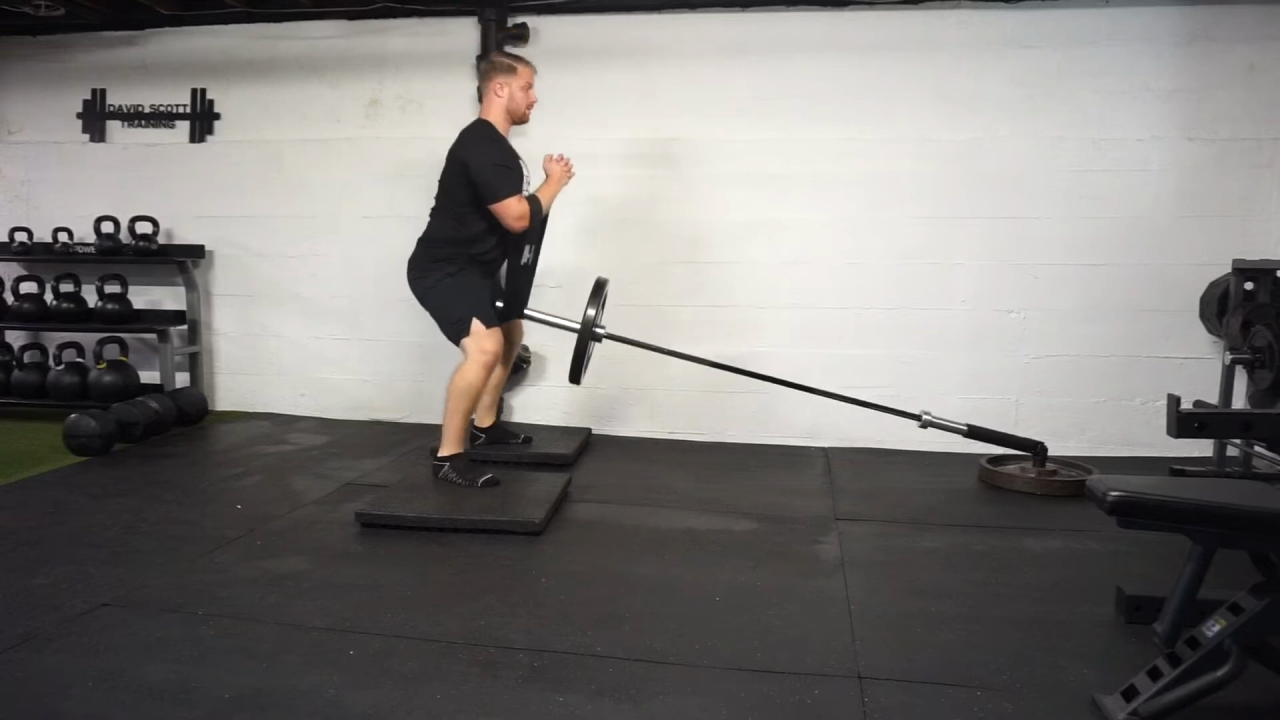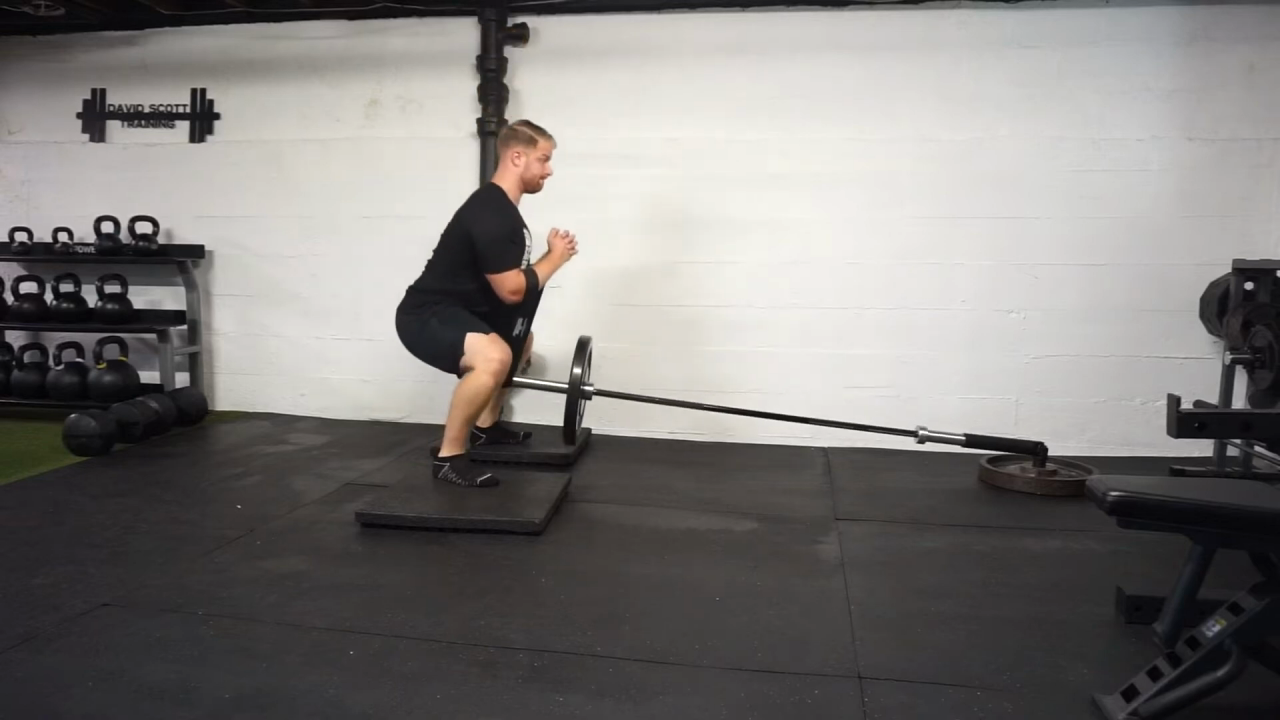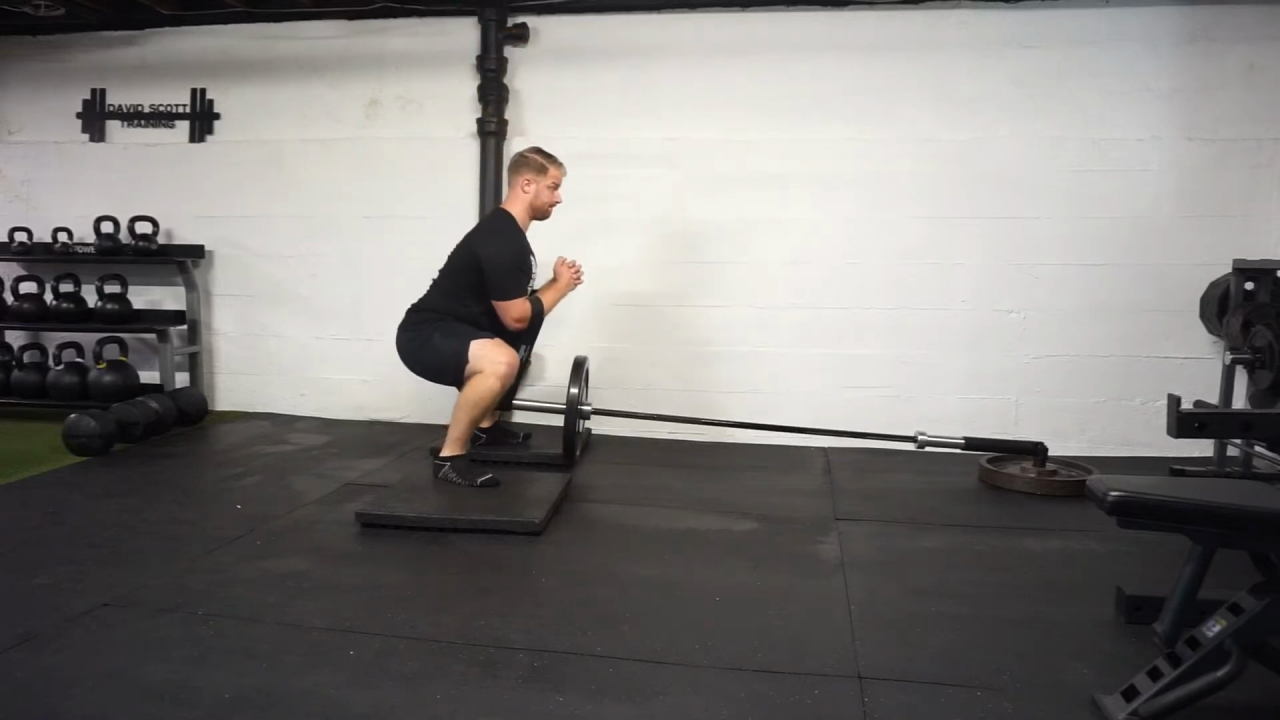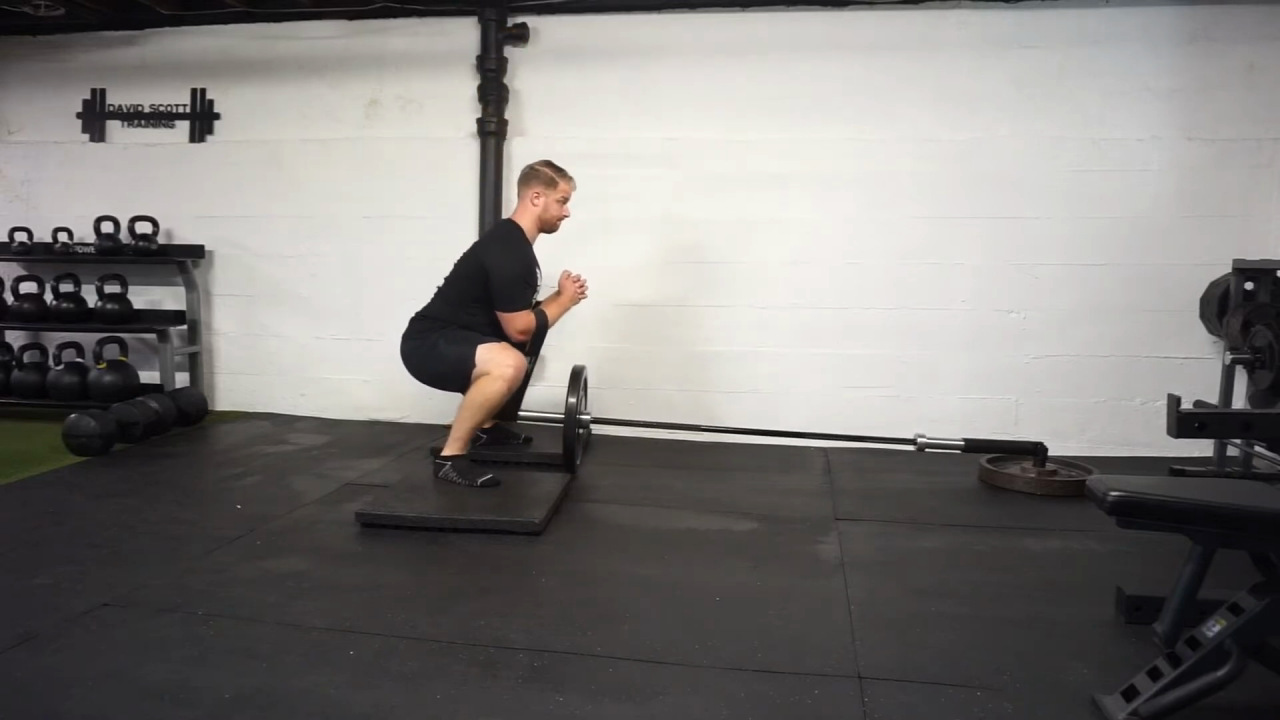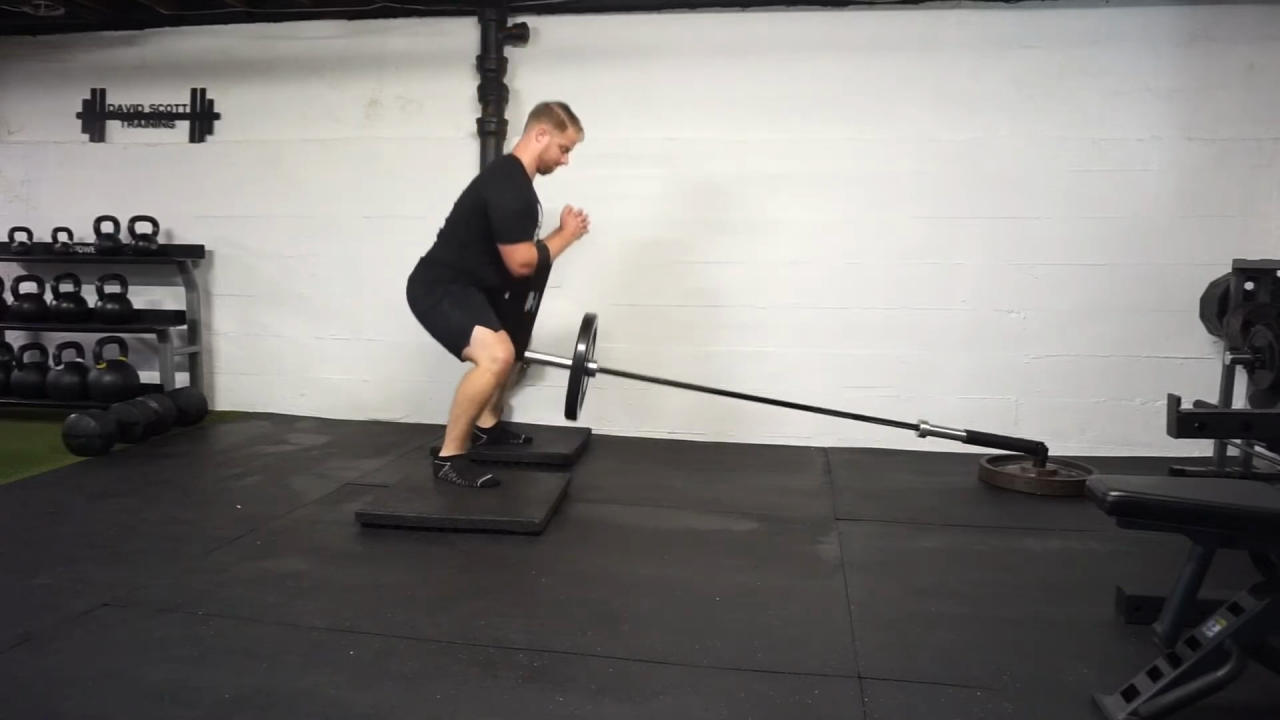
dt=0.7s
person 1, frame 1
left shoulder: (493, 142)
right shoulder: (481, 146)
left elbow: (513, 213)
right elbow: (517, 218)
right wrist: (555, 180)
left hip: (472, 265)
right hip: (443, 268)
left knee: (509, 335)
right knee: (485, 347)
left ankle: (485, 425)
right ankle: (449, 456)
person 1, frame 2
left shoulder: (501, 208)
right shoulder: (490, 215)
left elbow: (510, 285)
right elbow: (512, 290)
right wrist: (556, 256)
left hip: (460, 309)
right hip: (426, 316)
left knee: (519, 342)
right knee: (493, 357)
left ankle: (485, 427)
right ankle: (449, 458)
person 1, frame 3
left shoulder: (508, 232)
right shoulder: (500, 241)
left elbow: (514, 306)
right elbow: (516, 317)
left wrist: (558, 283)
right wrist: (563, 285)
left hip: (451, 328)
right hip: (424, 336)
left knee: (518, 351)
right knee: (502, 362)
left ankle: (485, 427)
right ankle: (450, 458)
person 1, frame 4
left shoulder: (514, 242)
right shoulder: (508, 253)
left elbow: (517, 321)
right elbow: (519, 330)
left wrist: (561, 296)
right wrist: (566, 299)
left hip: (452, 336)
right hip: (429, 345)
right knee: (509, 364)
left ankle: (485, 427)
right ankle: (451, 457)
person 1, frame 5
left shoulder: (513, 179)
right shoulder: (508, 186)
left elbow: (518, 257)
right elbow: (521, 263)
left wrist: (562, 234)
right wrist: (567, 233)
left hip: (466, 283)
right hip: (439, 288)
left knee: (507, 345)
right knee: (497, 355)
left ankle: (485, 425)
right ankle: (450, 456)
